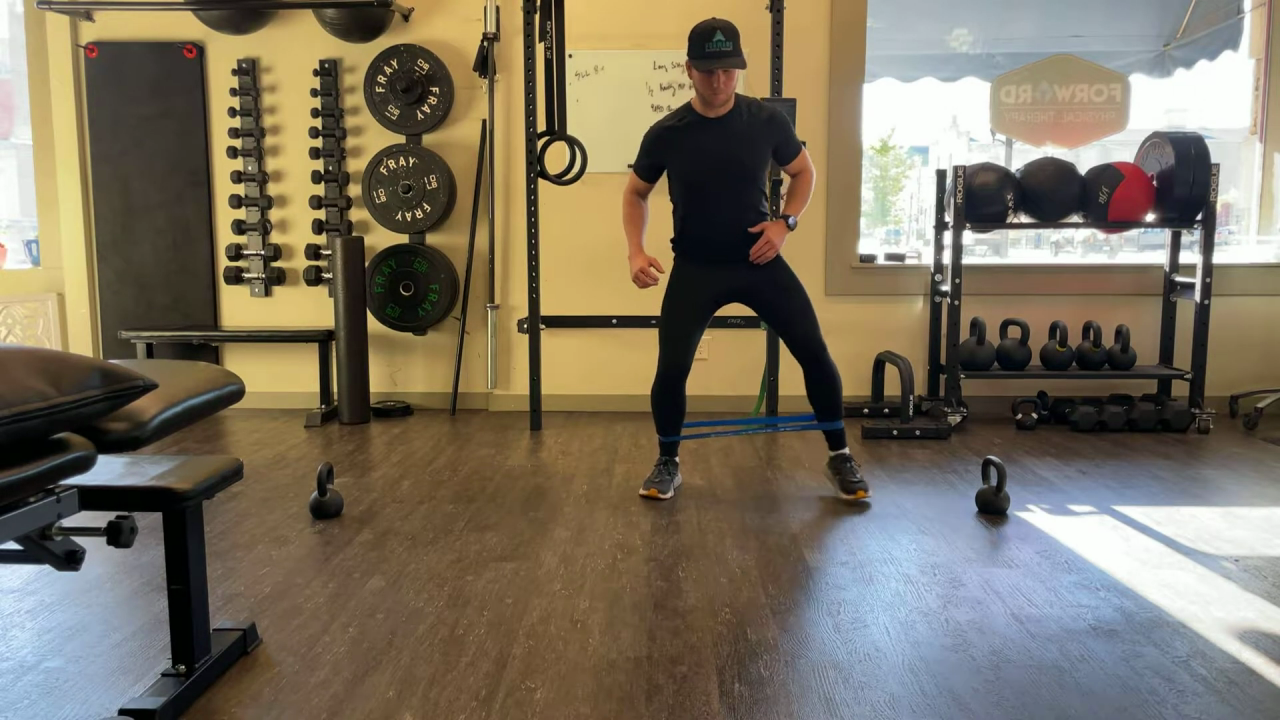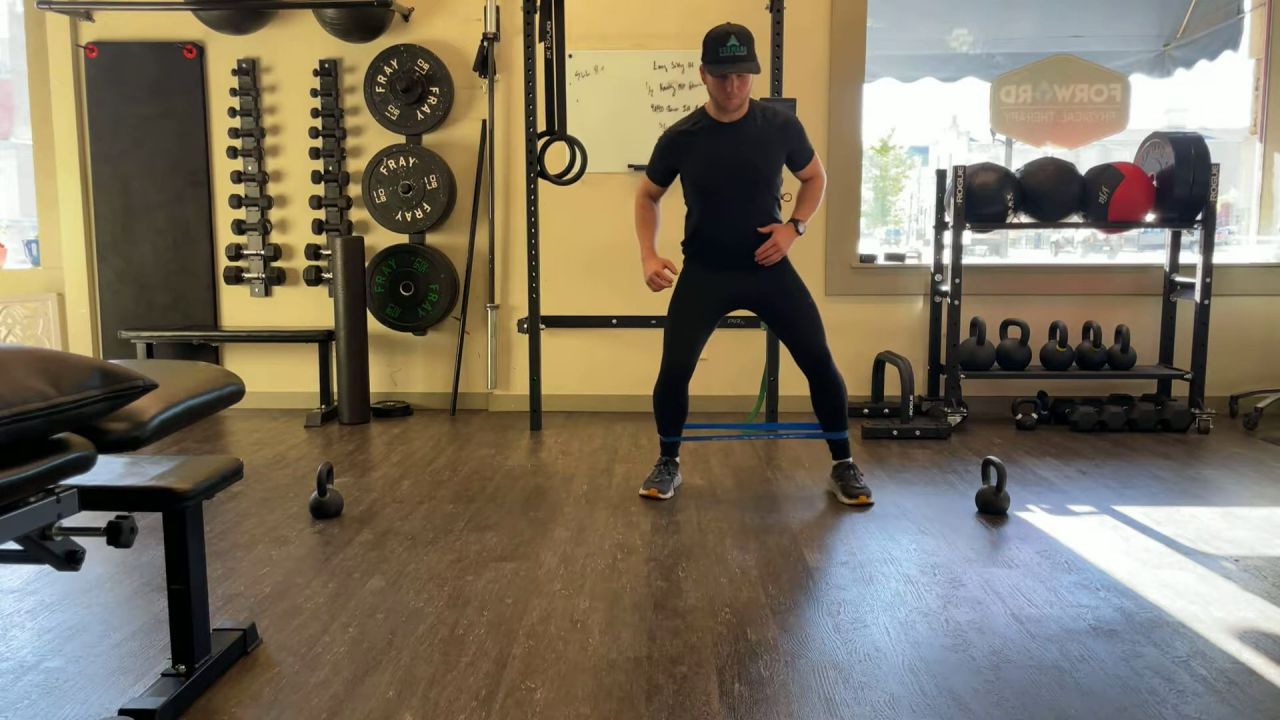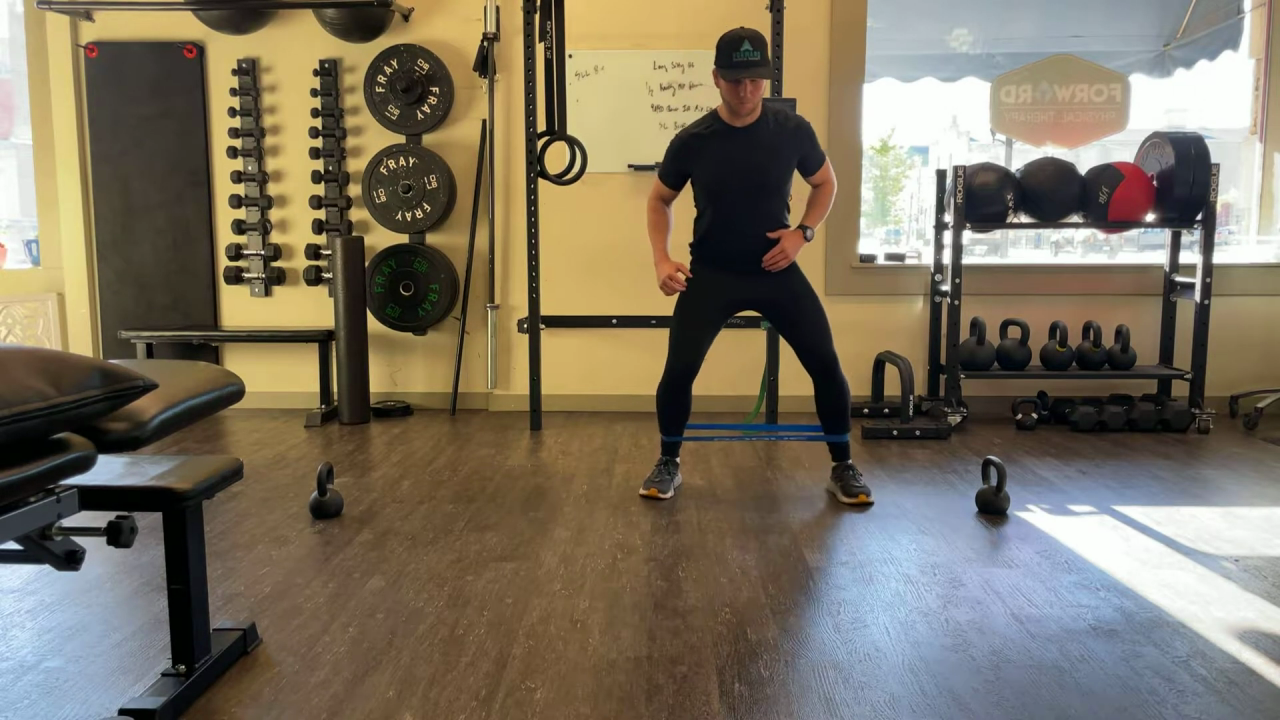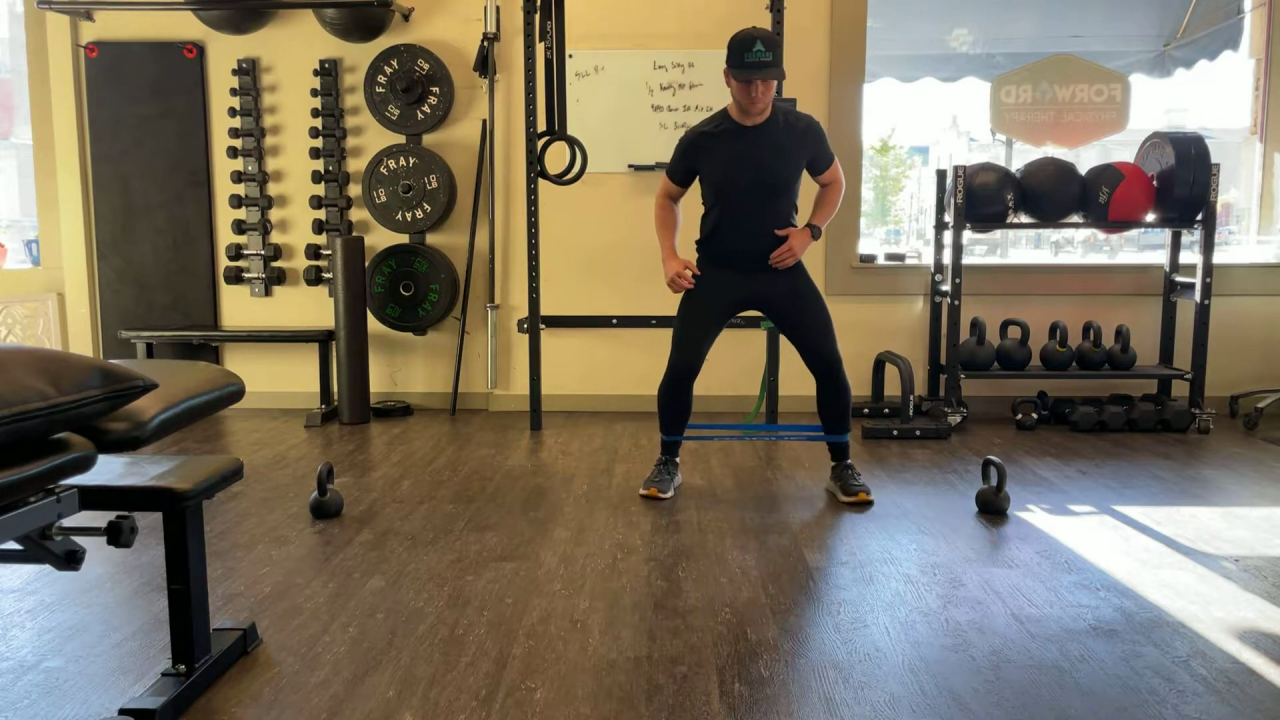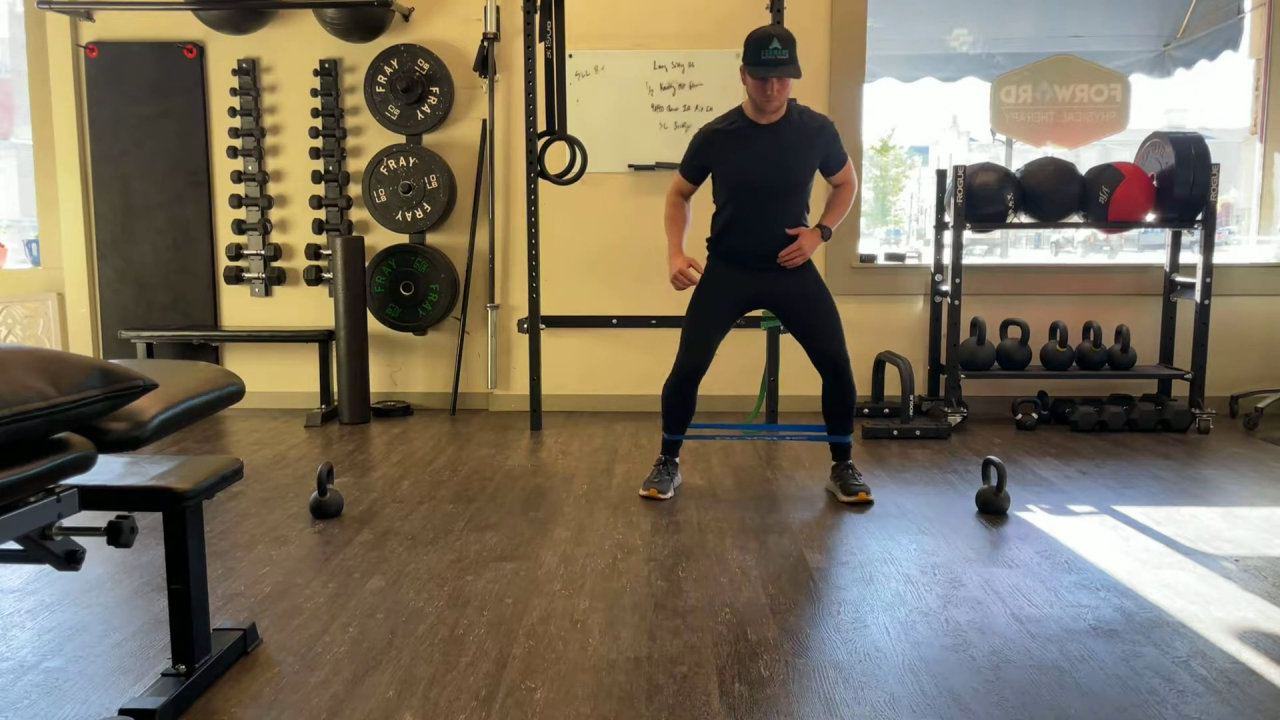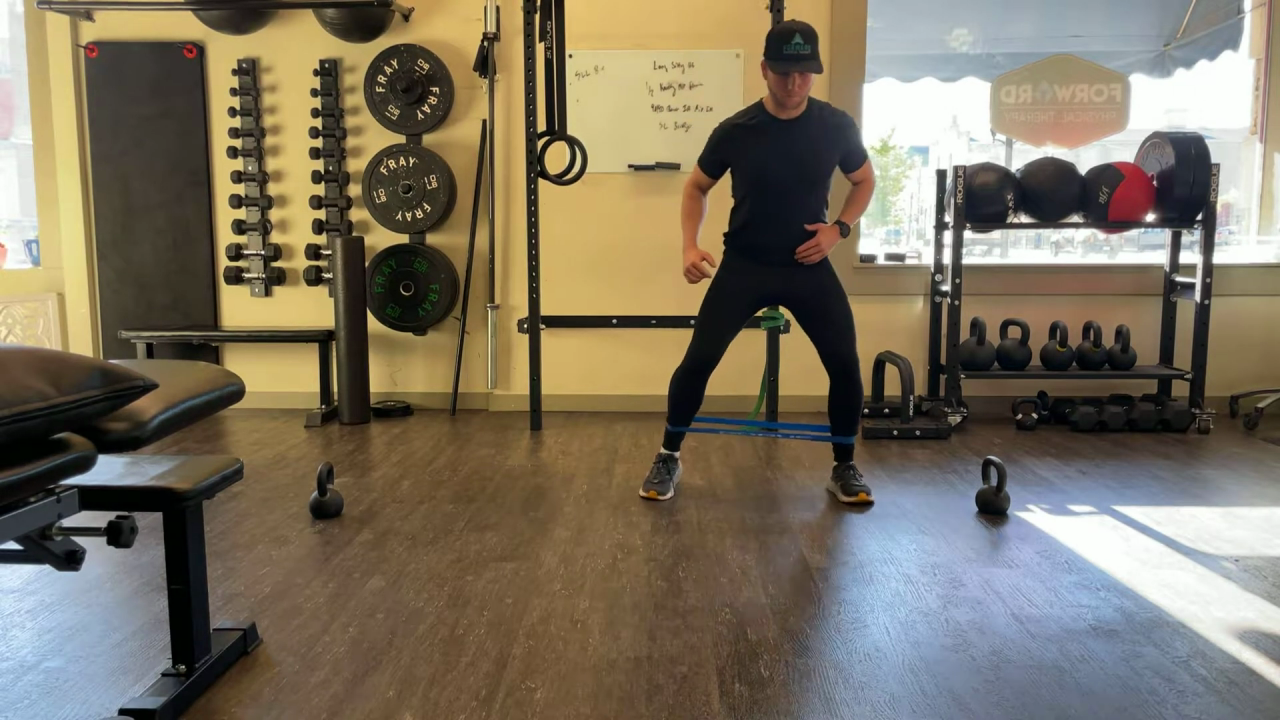
dt=0.1s
person 1, frame 1
left shoulder: (766, 120)
right shoulder: (666, 133)
left elbow: (803, 172)
right elbow: (635, 193)
left wrist: (784, 222)
right wrist: (636, 250)
left hip: (758, 260)
right hip: (695, 267)
left knee: (814, 352)
right knee: (672, 367)
left ankle: (840, 457)
right ankle: (667, 462)
person 1, frame 2
left shoulder: (781, 126)
right shoulder: (680, 137)
left elbow: (815, 178)
right elbow: (648, 196)
left wrist: (794, 226)
right wrist: (649, 254)
left hip: (768, 266)
right hip: (704, 272)
left knee: (819, 362)
right knee: (674, 369)
left ankle: (843, 465)
right ankle: (668, 463)
person 1, frame 3
left shoulder: (792, 130)
right shoulder: (692, 140)
left elbow: (825, 183)
right elbow: (659, 199)
left wrist: (802, 232)
right wrist: (662, 258)
left hip: (776, 269)
right hip: (711, 274)
left knee: (825, 364)
right knee: (679, 370)
left ankle: (842, 467)
right ankle: (668, 462)
person 1, frame 4
left shoulder: (802, 130)
right shoulder: (701, 138)
left elbow: (833, 184)
right elbow: (668, 196)
left wrist: (809, 232)
right wrist: (669, 254)
left hip: (781, 269)
right hip: (717, 271)
left knee: (828, 364)
right knee: (681, 367)
left ankle: (841, 467)
right ankle: (668, 461)
person 1, frame 5
left shoulder: (816, 129)
right shoulder: (715, 136)
left elbow: (845, 184)
right elbow: (679, 194)
left wrist: (820, 232)
right wrist: (676, 252)
left hip: (791, 268)
right hip: (728, 270)
left knee: (836, 364)
right knee: (688, 367)
left ankle: (842, 467)
right ankle: (668, 461)
person 1, frame 6
left shoulder: (837, 125)
right shoulder: (736, 131)
left elbow: (865, 182)
right elbow: (696, 187)
left wrist: (839, 228)
right wrist: (690, 246)
left hip: (809, 266)
right hip: (744, 265)
left knee: (845, 365)
right knee: (698, 361)
left ankle: (844, 467)
right ankle: (668, 456)
